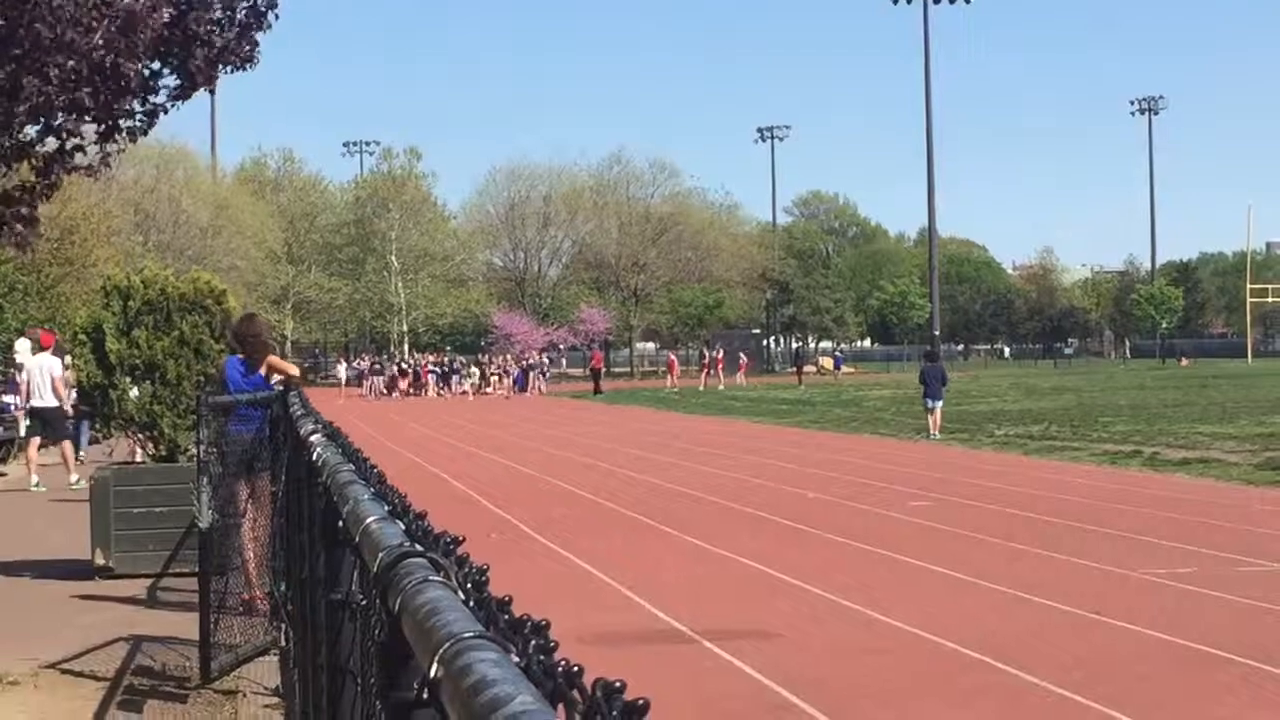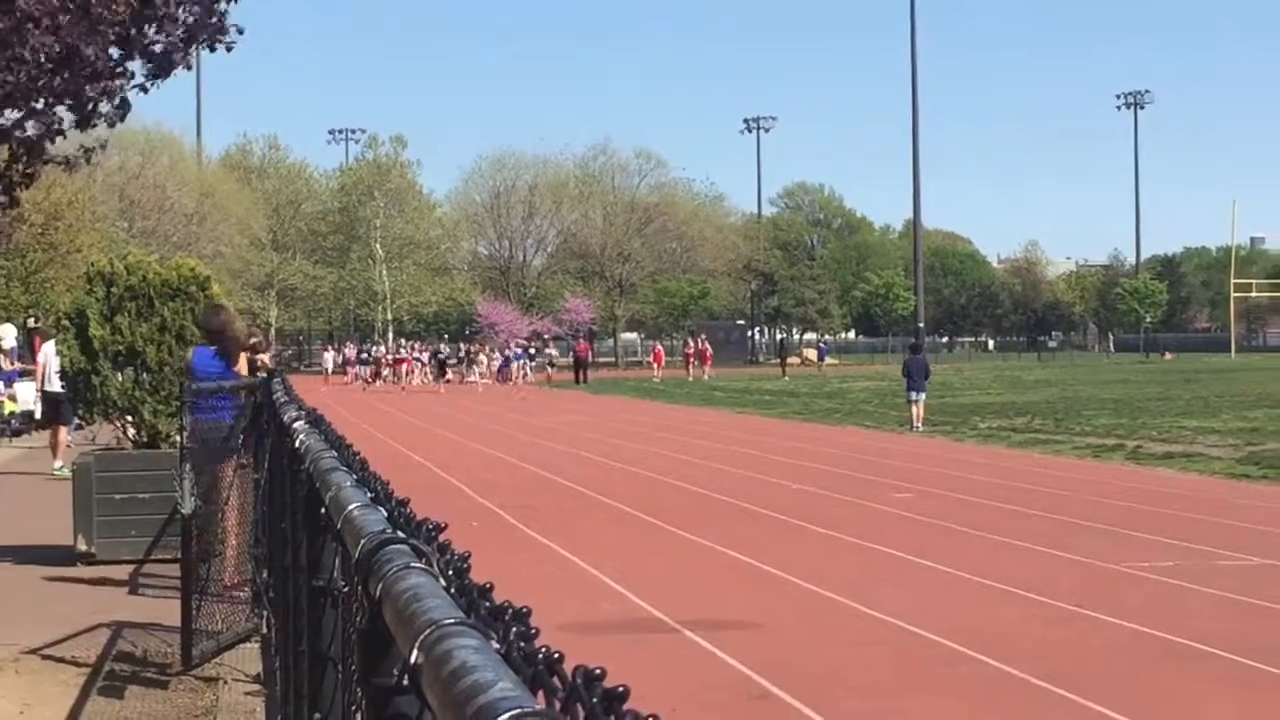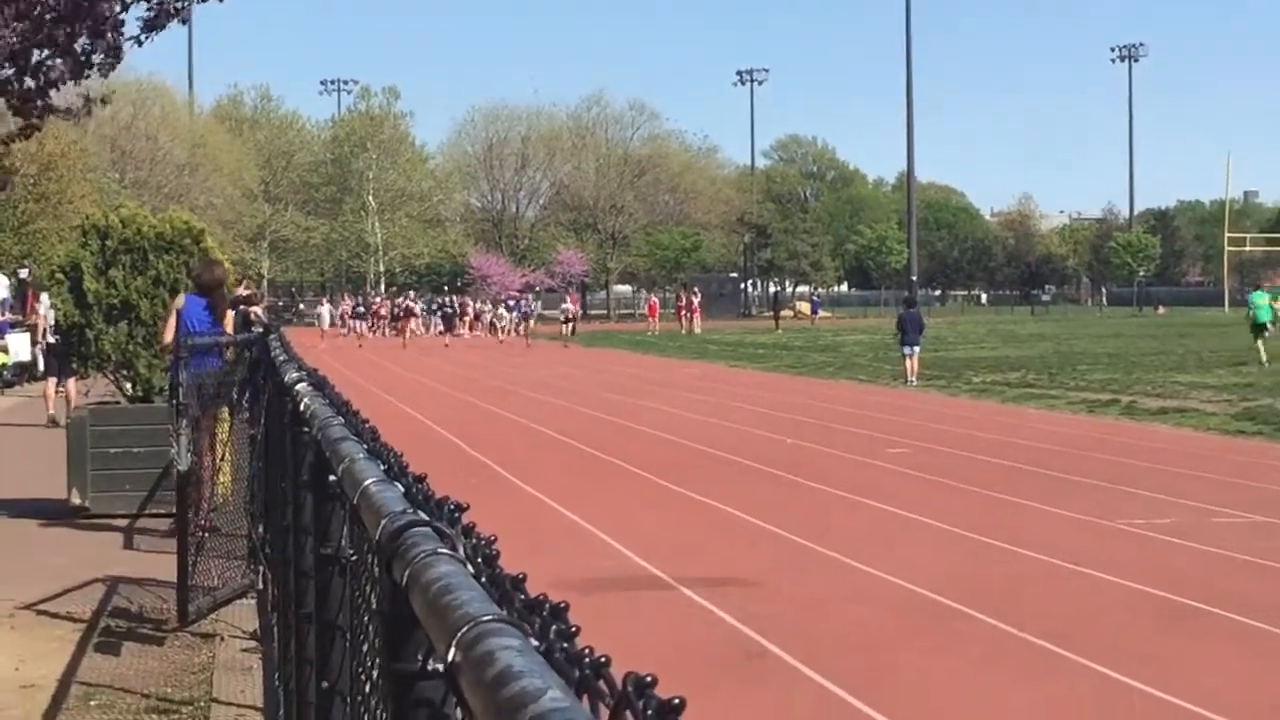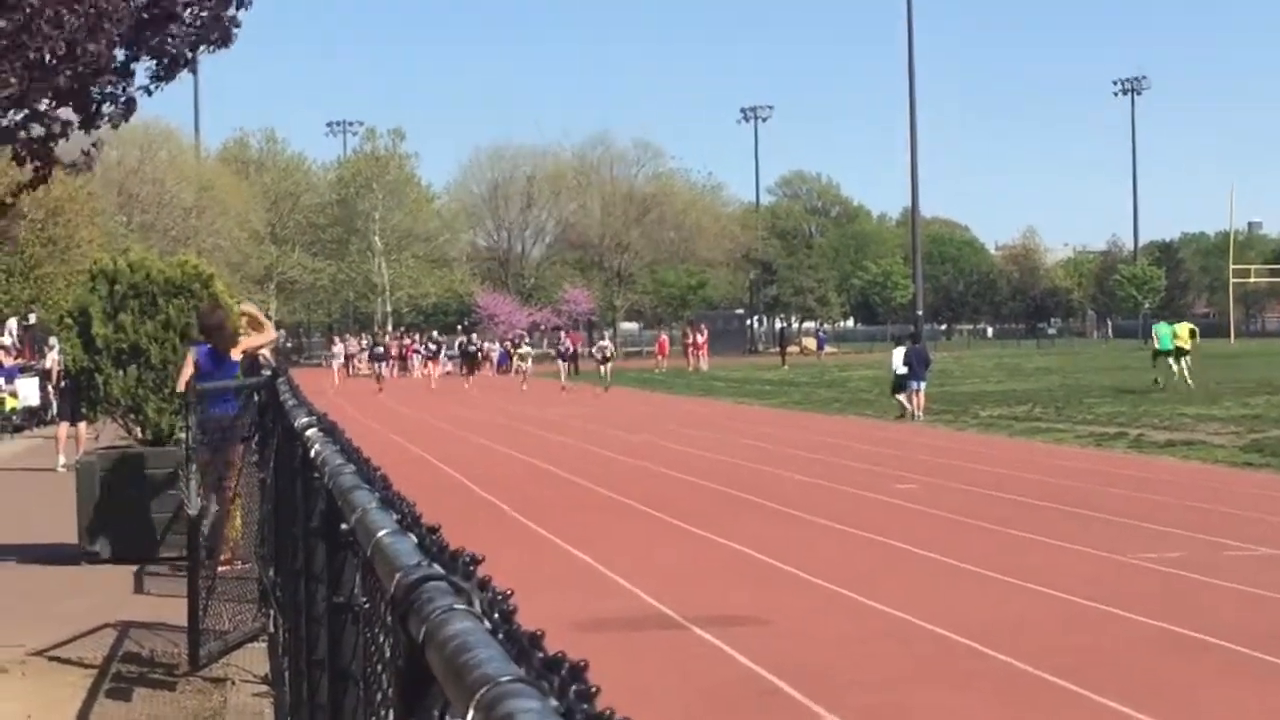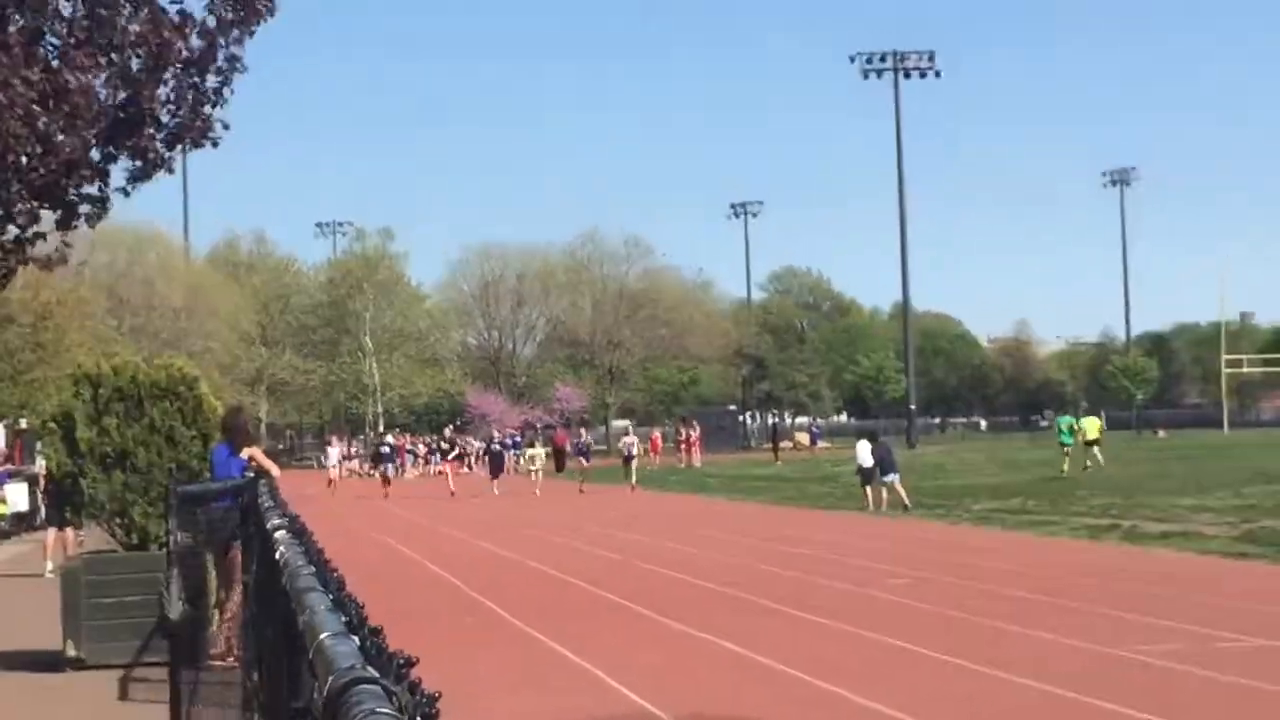
dt=1s
person 1, frame 1
left shoulder: (228, 364)
right shoulder: (266, 361)
right elbow: (293, 372)
right wrist: (280, 378)
left hip: (235, 439)
right hip: (261, 438)
left knee: (242, 516)
right knee: (261, 515)
left ankle: (253, 591)
right ankle: (256, 590)
person 1, frame 2
left shoulder: (193, 354)
right shoulder: (237, 356)
left elbow: (187, 392)
right elbow: (245, 395)
left hip: (197, 427)
right hip: (226, 428)
left knee: (203, 497)
right knee: (232, 499)
right ankle: (232, 574)
person 1, frame 3
left shoulder: (182, 301)
right shoulder: (224, 310)
left elbow: (166, 340)
right elbow: (228, 351)
left hip: (185, 374)
right hip: (213, 375)
right knee: (207, 446)
right ankle: (203, 515)
person 1, frame 4
left shoulder: (195, 352)
right shoulder: (237, 345)
left elbow: (181, 388)
right elbow: (272, 335)
left wrist: (201, 384)
right wrist: (255, 314)
left hip: (207, 420)
right hip: (233, 419)
left knee: (210, 484)
right knee: (229, 486)
left ankle: (209, 544)
right ankle: (225, 551)
person 1, frame 5
left shoulder: (216, 450)
right shoulder: (248, 449)
right elbow: (274, 472)
right wrist: (259, 466)
left hip: (214, 515)
right hip: (235, 516)
left knee: (223, 582)
right knee: (237, 584)
left ankle: (229, 644)
right ankle: (222, 646)
